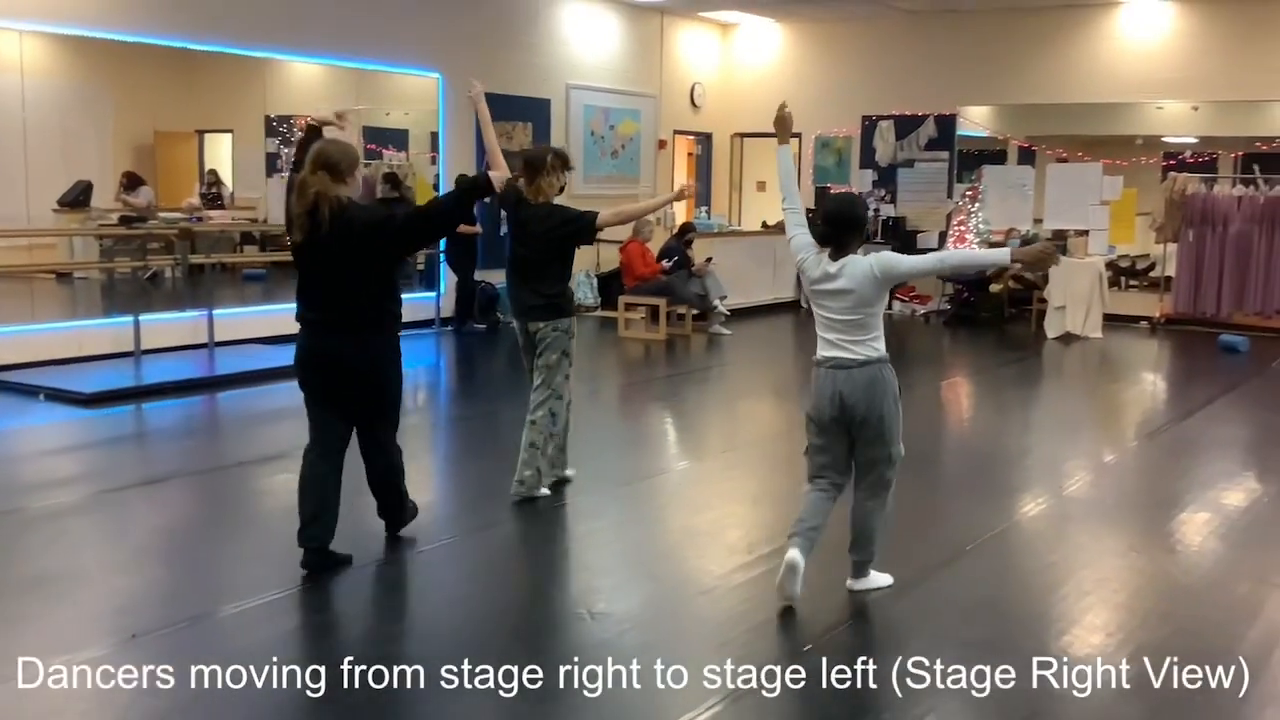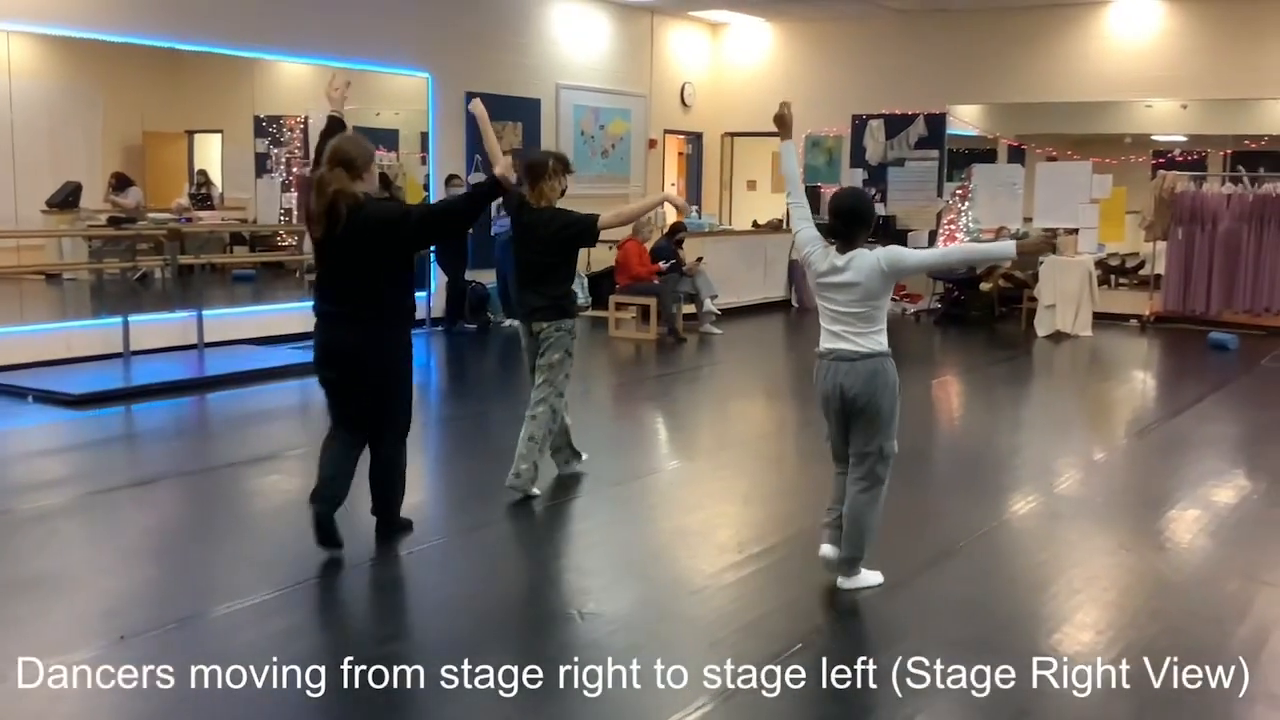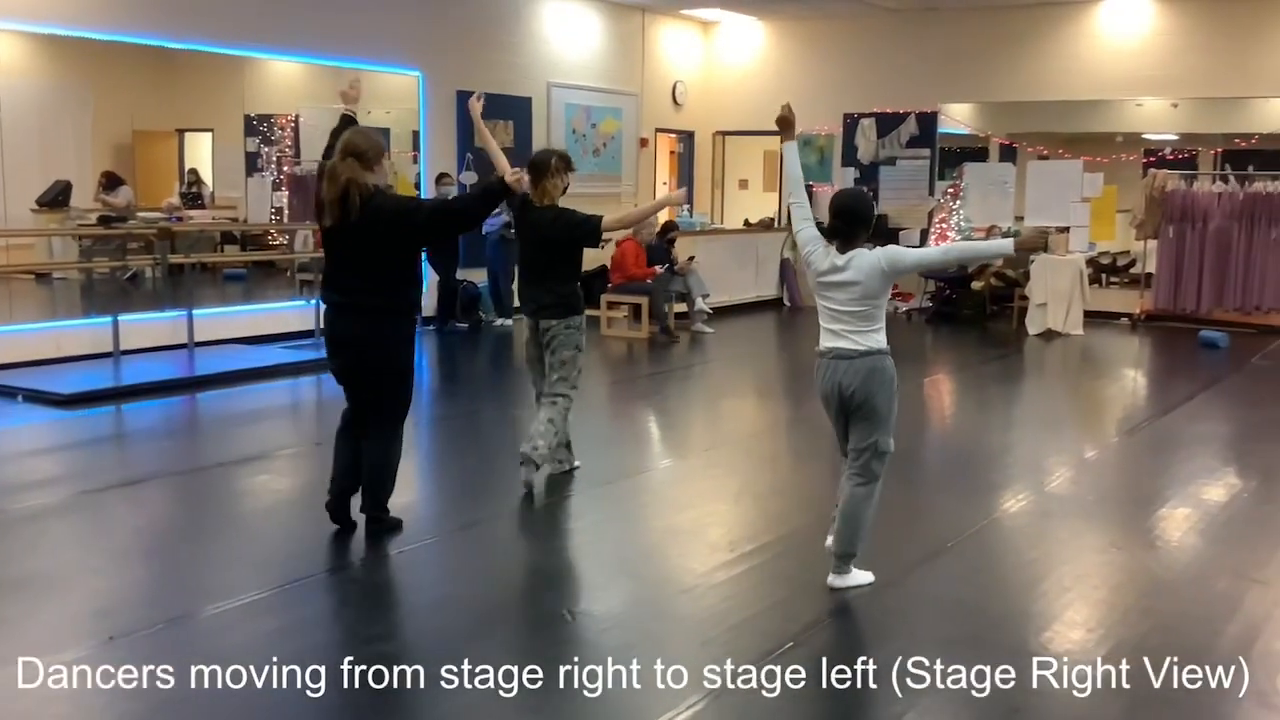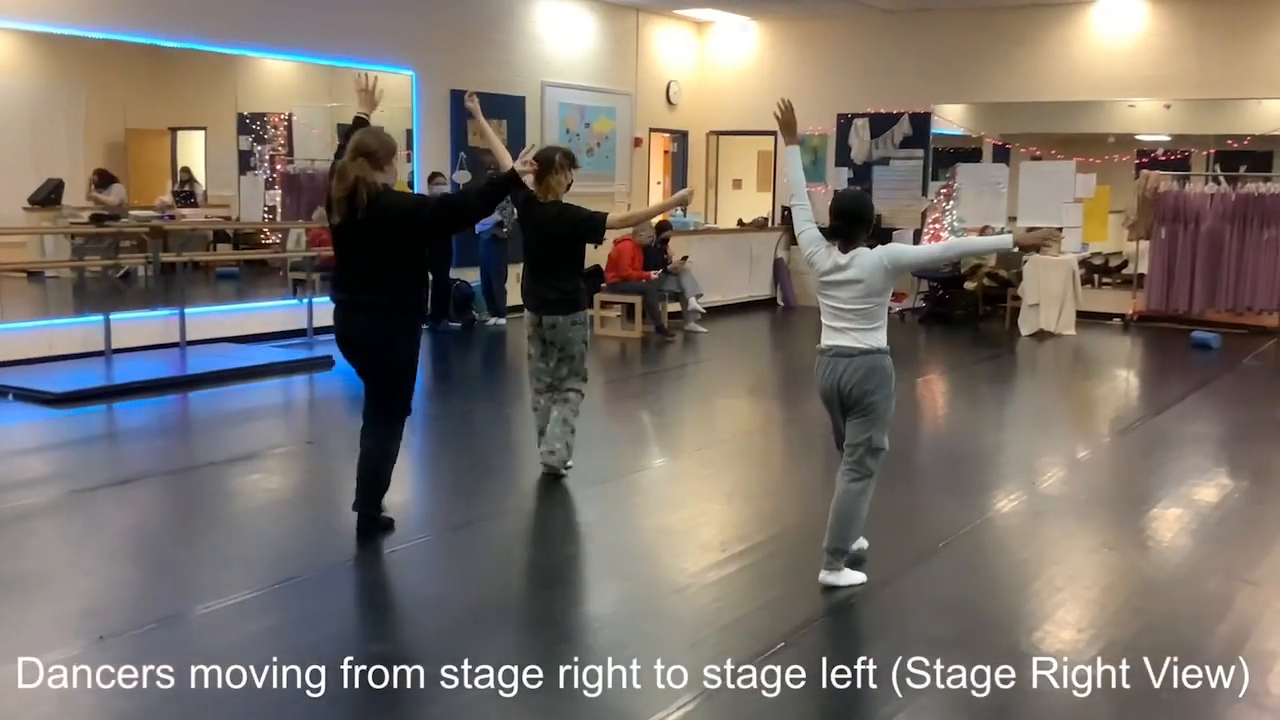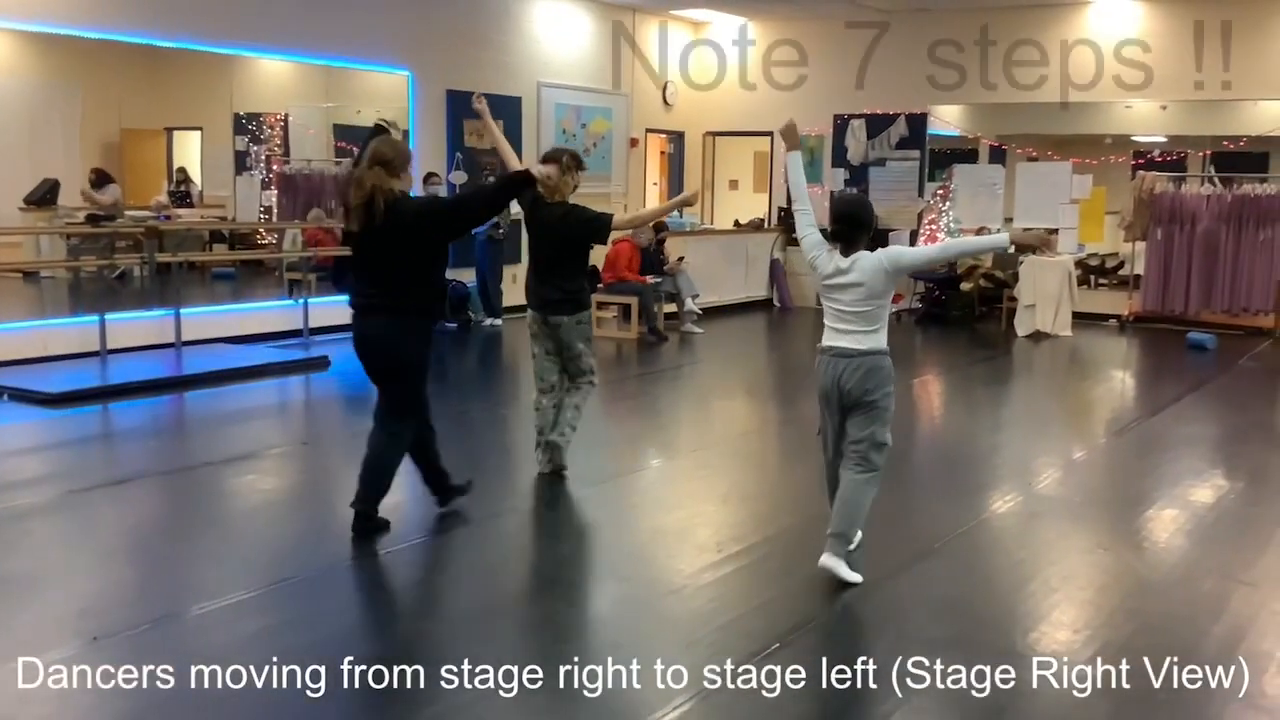
dt=0.2s
person 1, frame 1
left shoulder: (808, 263)
right shoulder: (877, 268)
left elbow: (791, 206)
right elbow: (945, 260)
left wrist: (784, 142)
right wrist: (1014, 255)
left hip: (826, 380)
right hip: (870, 380)
left knee: (825, 479)
right knee: (874, 480)
left ankle: (797, 550)
right ankle: (860, 571)
person 1, frame 2
left shoulder: (814, 256)
right shoulder: (883, 262)
left elbow: (796, 201)
right elbow: (950, 255)
left wrist: (786, 139)
right wrist: (1017, 249)
left hip: (829, 370)
right hip: (872, 372)
left knee: (844, 463)
right knee: (868, 472)
left ankle: (831, 538)
right ankle: (851, 569)
person 1, frame 3
left shoulder: (815, 255)
right shoulder: (883, 261)
left elbow: (798, 202)
right elbow: (950, 252)
left wrist: (789, 139)
right wrist: (1015, 245)
left hip: (829, 367)
right hip: (871, 369)
left knee: (852, 457)
right knee: (864, 468)
left ankle: (840, 533)
right ankle: (842, 567)
person 1, frame 4
left shoulder: (817, 255)
right shoulder: (885, 260)
left elbow: (798, 202)
right elbow: (951, 248)
left wrist: (791, 141)
right wrist: (1017, 240)
left hip: (828, 365)
right hip: (870, 367)
left knee: (851, 454)
right knee: (860, 465)
left ankle: (847, 535)
right ankle: (834, 564)
person 1, frame 5
left shoulder: (820, 259)
right shoulder: (886, 262)
left elbow: (802, 209)
right elbow: (953, 249)
left wrist: (793, 150)
right wrist: (1012, 239)
left hip: (829, 363)
right hip: (870, 369)
left knee: (836, 454)
right knee: (863, 461)
left ankle: (845, 531)
right ankle: (835, 549)
person 2, frame 1
left shoulder: (301, 217)
right shoulder: (371, 224)
left elbow: (302, 168)
right elbow: (434, 216)
left wrist: (315, 131)
right wrist: (483, 184)
left hip: (317, 346)
right hip: (369, 346)
left knee: (325, 442)
right knee: (379, 433)
left ankle: (315, 544)
right ankle: (395, 513)
person 2, frame 2
left shoulder: (321, 211)
right shoulder: (387, 219)
left elbow: (324, 158)
right elbow: (450, 214)
left wrist: (334, 115)
right wrist: (494, 184)
left hip: (332, 338)
right hip: (382, 340)
left knee: (346, 426)
right knee: (389, 429)
left ankle: (325, 504)
right ankle: (387, 518)
person 2, frame 3
left shoulder: (330, 200)
right shoulder: (395, 211)
left elbow: (333, 156)
right elbow: (456, 212)
left wrist: (348, 114)
right wrist: (503, 186)
left hip: (340, 326)
right hip: (385, 329)
left knee: (357, 411)
right knee: (385, 421)
left ankle: (340, 495)
right ankle: (375, 513)
person 2, frame 4
left shoulder: (341, 199)
right shoulder: (401, 209)
left elbow: (345, 154)
right elbow: (462, 206)
left wrist: (362, 114)
right wrist: (510, 175)
left hip: (349, 321)
right hip: (391, 325)
left knee: (378, 404)
right knee: (387, 415)
left ankle: (366, 496)
right ankle: (369, 512)
person 2, frame 5
left shoulder: (360, 208)
right shoulder: (417, 213)
left elbow: (366, 168)
right elbow: (472, 205)
left wrist: (382, 135)
right wrist: (526, 177)
left hip: (368, 325)
right hip: (402, 328)
left knee: (411, 408)
right knee: (395, 418)
left ankle: (441, 486)
right ankle: (365, 510)
person 3, frame 1
left shoulder: (514, 206)
right shoulder: (561, 218)
left elbow: (495, 157)
right elbow: (619, 216)
left wrist: (481, 105)
right wrist: (669, 198)
left hip: (523, 315)
right hip: (553, 317)
left knee: (548, 390)
right knee: (548, 396)
left ankle: (554, 466)
right ankle: (528, 480)
person 3, frame 2
left shoulder: (519, 210)
right shoulder: (563, 223)
left elbow: (498, 160)
right elbow: (618, 217)
left wrist: (482, 117)
right wrist: (663, 198)
left hip: (530, 316)
right hip: (557, 317)
left knee: (549, 387)
right knee: (546, 395)
left ankle: (566, 456)
right ankle: (522, 474)
person 3, frame 3
left shoulder: (523, 209)
right shoulder: (568, 221)
left elbow: (503, 168)
right elbow: (621, 221)
right wrist: (666, 200)
left hip: (532, 315)
right hip: (563, 316)
left knee: (544, 389)
right knee: (558, 392)
left ankle: (559, 457)
right ankle: (535, 452)
person 3, frame 4
left shoulder: (526, 206)
right shoulder: (572, 218)
right elbow: (625, 220)
right wrist: (672, 202)
left hip: (536, 311)
right hip: (568, 312)
left knee: (543, 387)
right knee: (571, 385)
left ankle: (553, 455)
right ankle: (554, 450)
person 3, frame 5
left shoulder: (532, 206)
right shoulder: (577, 218)
left elbow: (511, 162)
right elbow: (631, 221)
left wrist: (487, 118)
right wrist: (676, 203)
left hip: (539, 311)
right hip: (572, 312)
left knee: (546, 384)
right knee: (581, 378)
left ankle: (546, 456)
right ankle: (559, 437)
